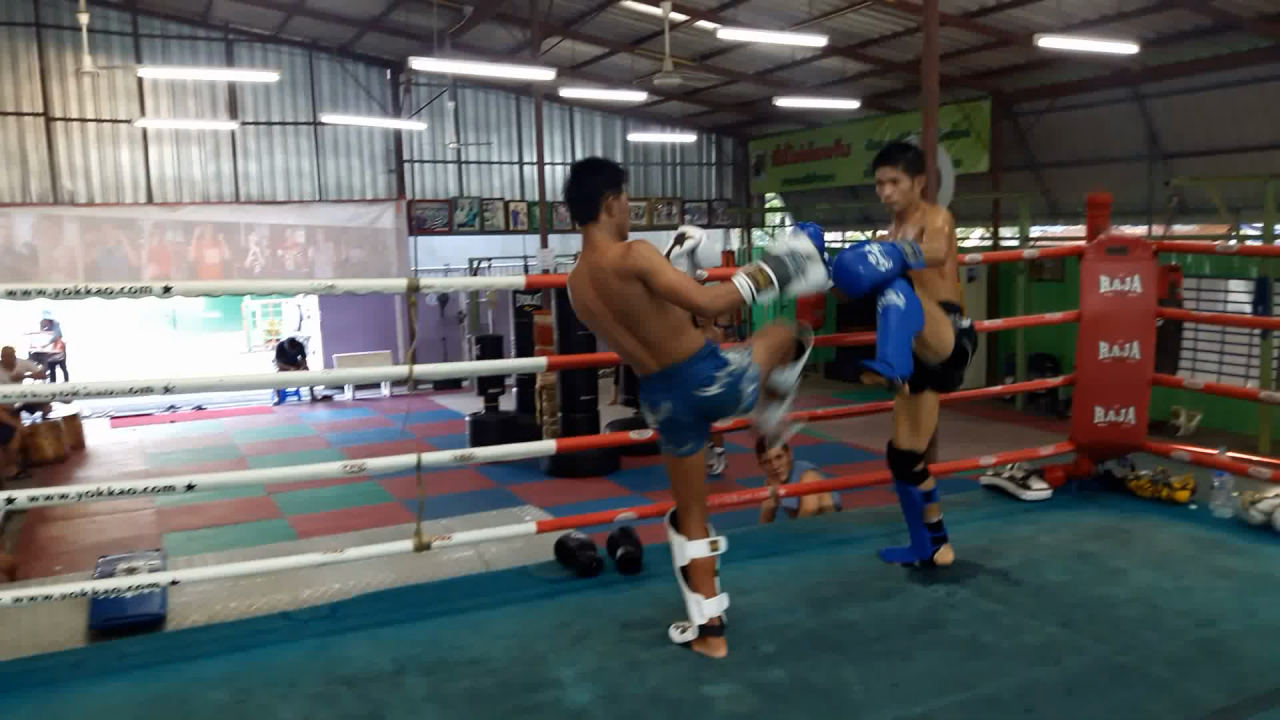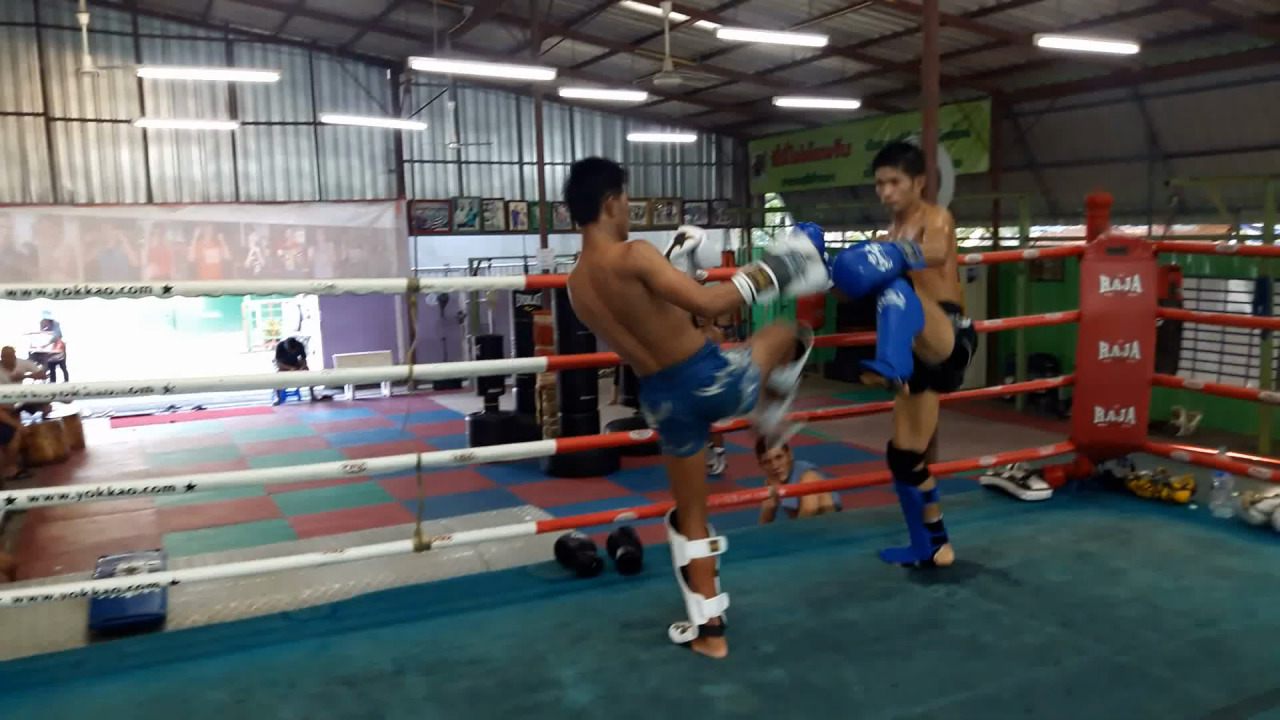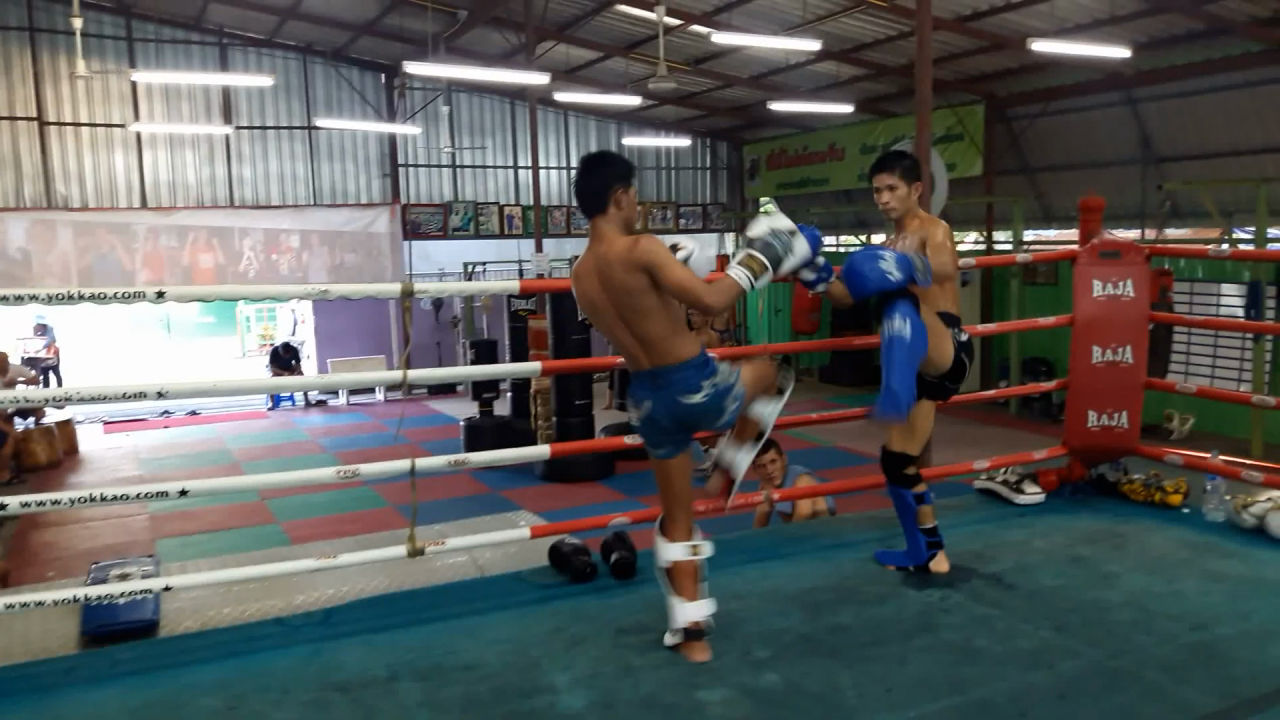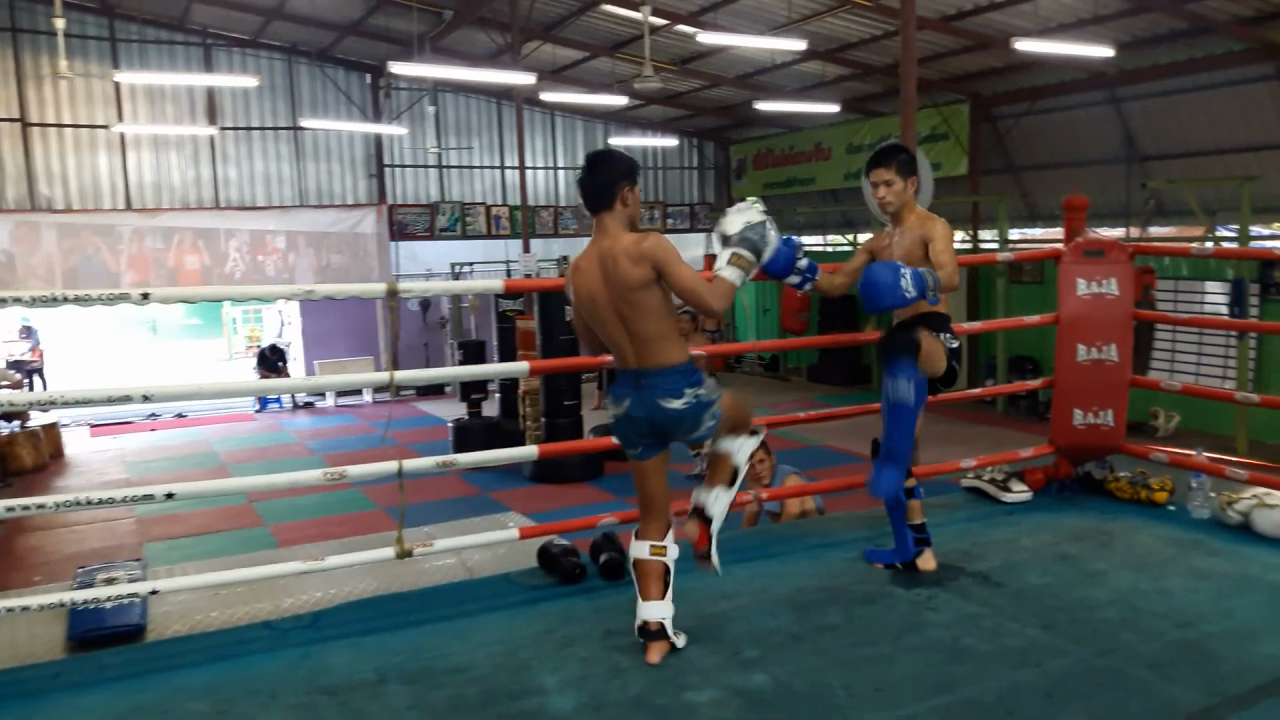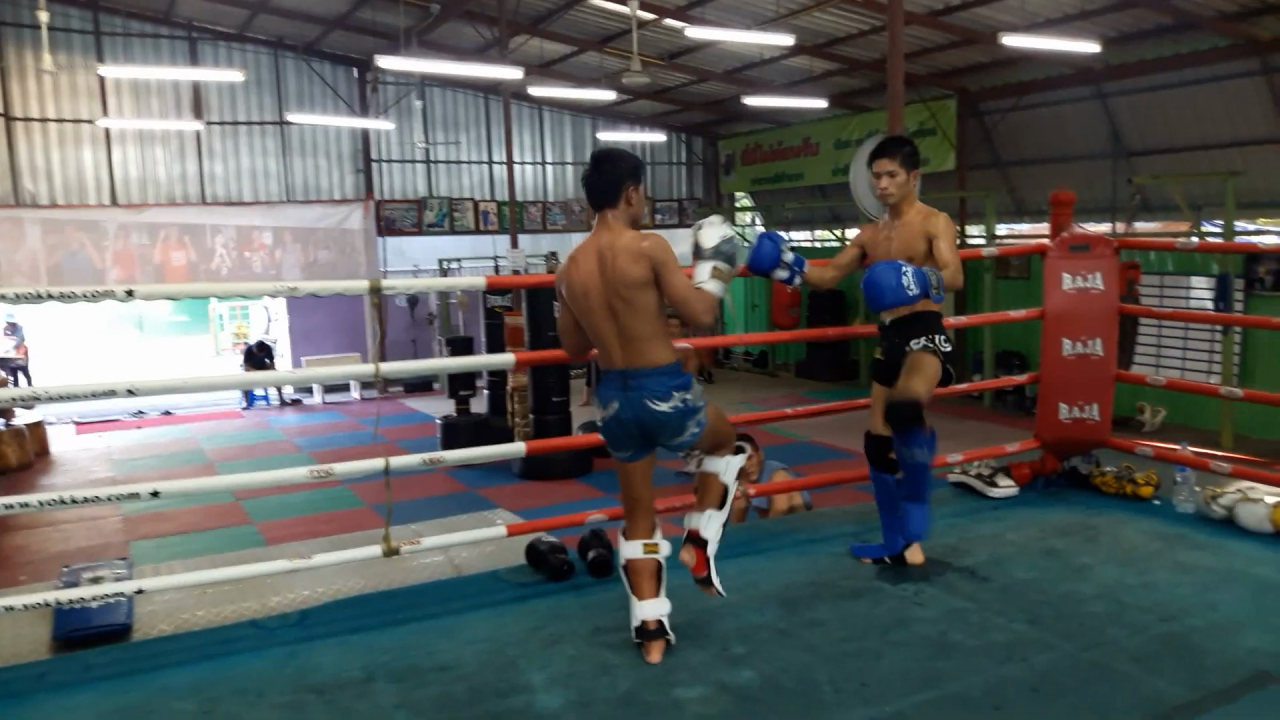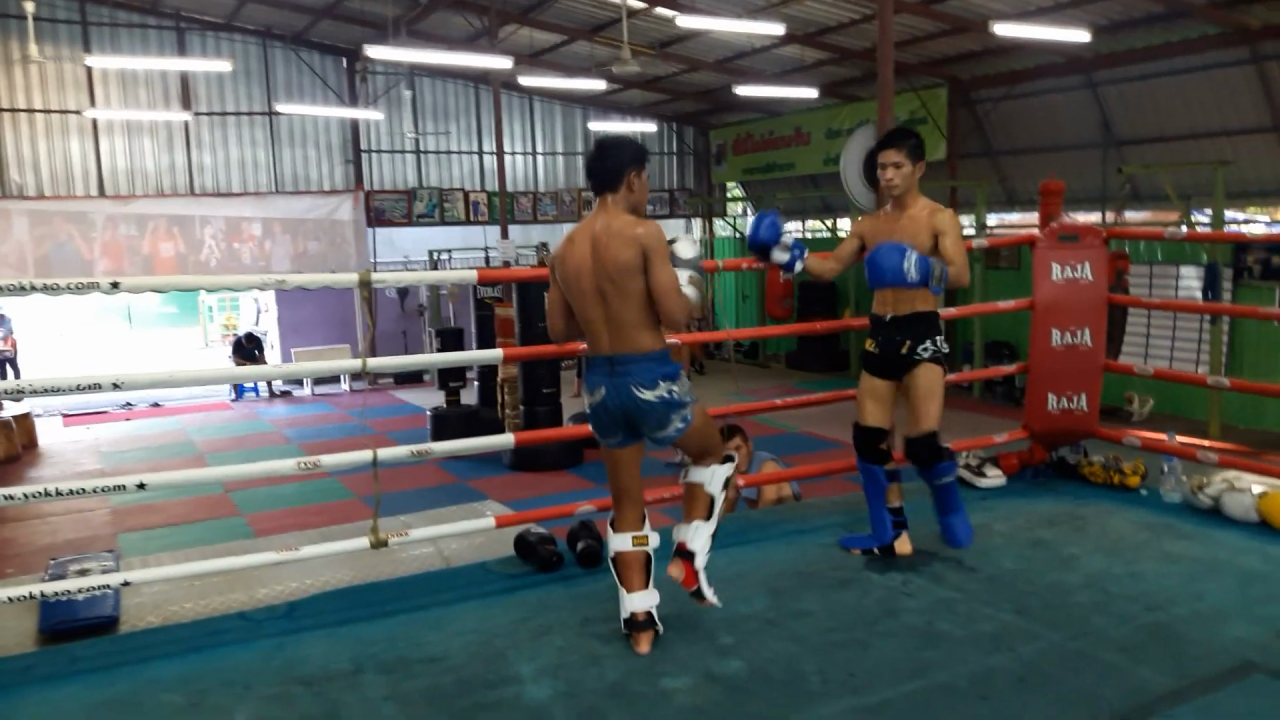
dt=0.1s
person 1, frame 1
left shoulder: (576, 285)
right shoulder: (631, 255)
right elbow: (706, 304)
left wrist: (677, 261)
right wrist: (767, 272)
left hip: (662, 398)
right hip: (711, 375)
left knee: (689, 515)
right knee: (788, 335)
left ankle: (708, 629)
right ankle: (771, 411)
person 1, frame 2
left shoulder: (576, 284)
right shoulder: (631, 255)
right elbow: (706, 304)
left wrist: (677, 263)
right wrist: (767, 272)
left hip: (663, 397)
right hip: (711, 374)
left knee: (689, 515)
right knee: (787, 335)
left ankle: (708, 628)
right ankle: (770, 412)
person 1, frame 3
left shoulder: (580, 275)
right shoulder: (641, 250)
right elbow: (712, 301)
right wrist: (759, 255)
left hip: (647, 397)
right hip: (697, 381)
left knee: (677, 514)
right knee: (767, 374)
left ankle: (691, 631)
right ankle: (733, 466)
person 1, frame 4
left shoulder: (576, 271)
right shoulder: (647, 247)
right elbow: (713, 303)
right wrist: (741, 250)
left hip: (626, 397)
right hip: (678, 389)
left knee: (652, 516)
right knee: (743, 421)
left ankle: (655, 630)
right ankle: (706, 516)
person 1, frame 5
left shoulder: (569, 267)
right shoulder: (649, 247)
left elbow: (573, 346)
right elbow: (701, 315)
right wrist: (713, 261)
left hip: (613, 398)
right hip: (665, 391)
left knee: (638, 516)
right knee: (724, 445)
left ankle: (651, 630)
right ankle: (699, 545)
person 1, frame 6
left shoulder: (564, 250)
right shoulder: (643, 233)
left elbow: (559, 332)
right elbow: (676, 315)
right wrist: (685, 278)
left hip: (600, 383)
right hip: (652, 379)
left knee: (627, 506)
right knee: (714, 455)
left ankle: (640, 621)
right ankle: (689, 557)
person 2, frame 1
left shoulder: (935, 217)
right shoulder: (890, 236)
left elbow: (936, 253)
right elbow: (858, 284)
left wrist: (893, 255)
right wrist: (823, 267)
left hip: (950, 337)
right hip: (921, 354)
left knee: (896, 289)
right knee: (904, 455)
left ankle: (889, 364)
right ankle: (929, 545)
person 2, frame 2
left shoulder: (935, 217)
right shoulder: (889, 236)
left elbow: (937, 253)
right elbow: (857, 286)
left wrist: (893, 255)
right wrist: (823, 268)
left hip: (950, 337)
right hip: (920, 352)
left knee: (897, 289)
right knee: (904, 455)
left ankle: (889, 365)
right ankle: (929, 545)
person 2, frame 3
left shoulder: (933, 229)
right shoulder: (887, 245)
left elbow: (943, 268)
right elbow: (848, 295)
left wrist: (902, 266)
right wrist: (816, 274)
left hip: (944, 342)
right hip: (917, 357)
left knee: (901, 309)
right knee: (899, 458)
left ankle: (893, 396)
right ankle: (925, 551)
person 2, frame 4
left shoulder: (931, 226)
right shoulder: (878, 242)
left elbow: (950, 276)
right elbow: (837, 283)
left wrist: (917, 280)
left hip: (934, 341)
right hip: (907, 353)
left knee: (898, 344)
right knee: (886, 451)
left ankle: (893, 464)
right ankle: (912, 548)
person 2, frame 5
left shoulder: (934, 221)
right shoulder: (871, 233)
left elbow: (954, 277)
right elbow: (828, 275)
left wrist: (921, 280)
right wrist: (788, 267)
left hip: (925, 337)
right hip: (888, 341)
left knee: (905, 412)
right knee: (879, 447)
left ankle: (914, 499)
right ankle: (898, 541)
person 2, frame 6
left shoulder: (939, 218)
right shoulder: (869, 225)
left elbow: (962, 276)
right elbow: (830, 268)
left wrist: (924, 269)
right wrist: (789, 254)
left hip: (921, 337)
right hip: (879, 337)
left knee: (923, 440)
right knee: (868, 439)
left ankle: (950, 511)
right ankle: (885, 532)
